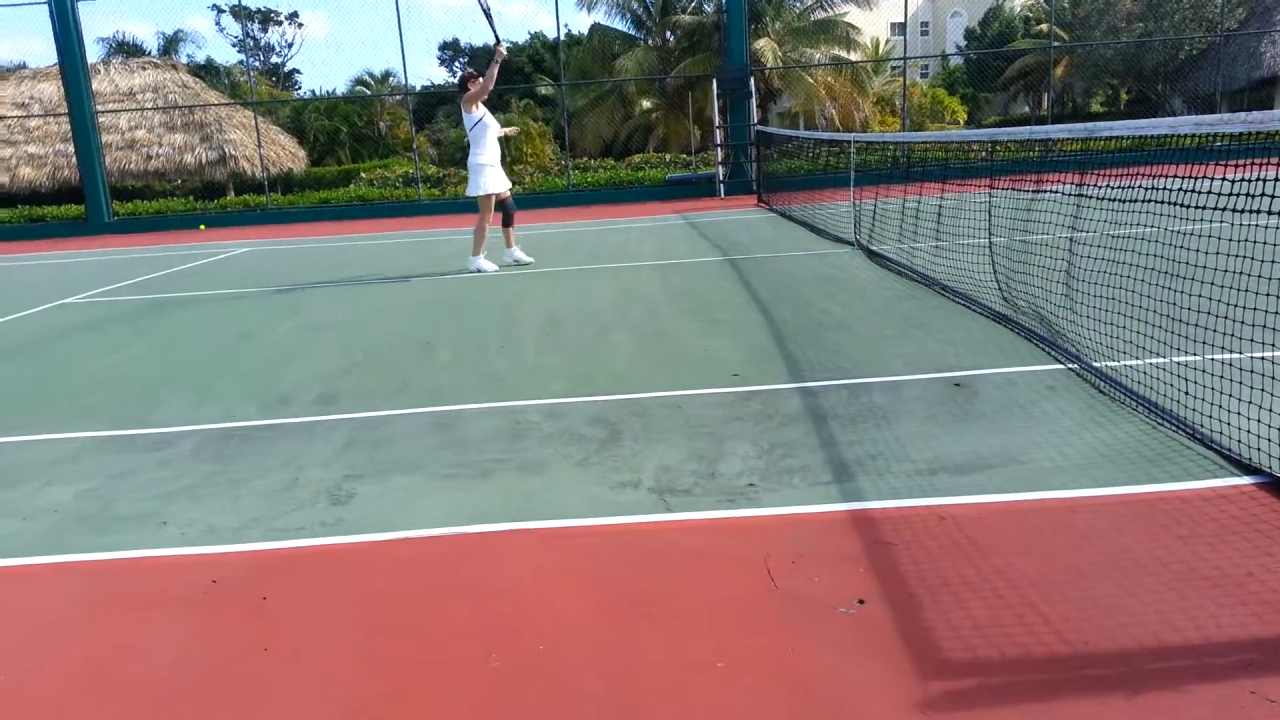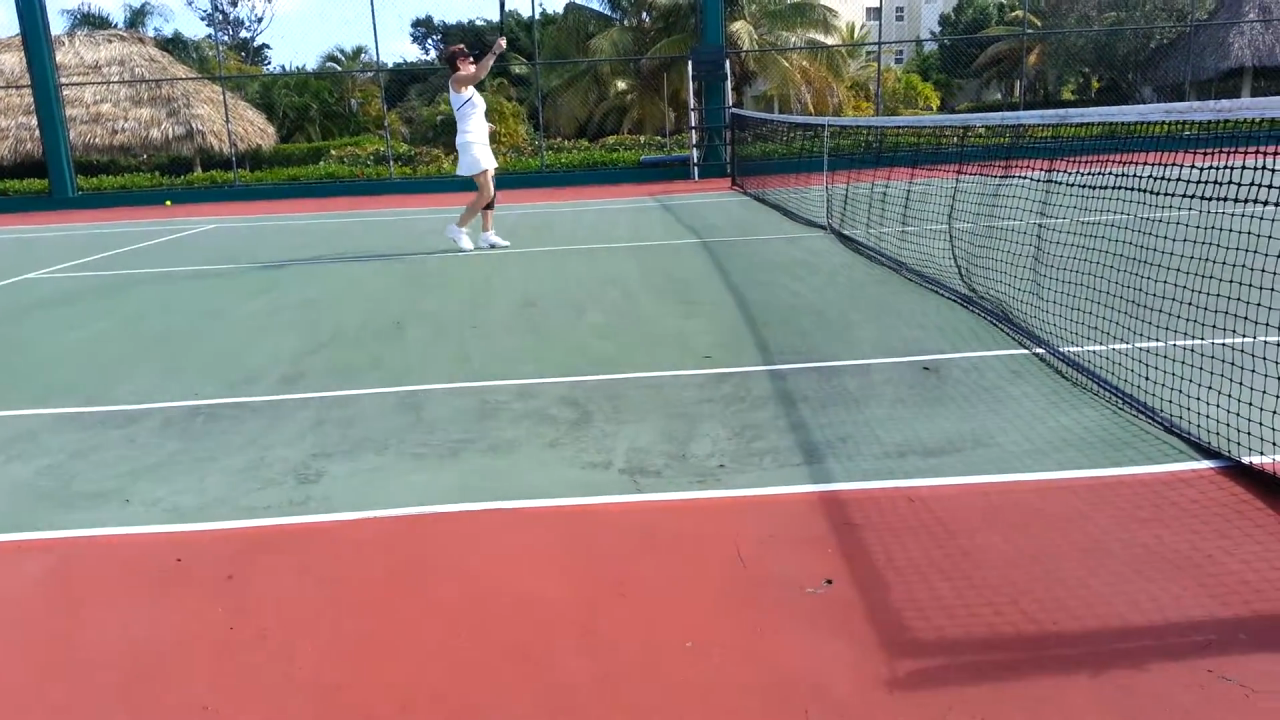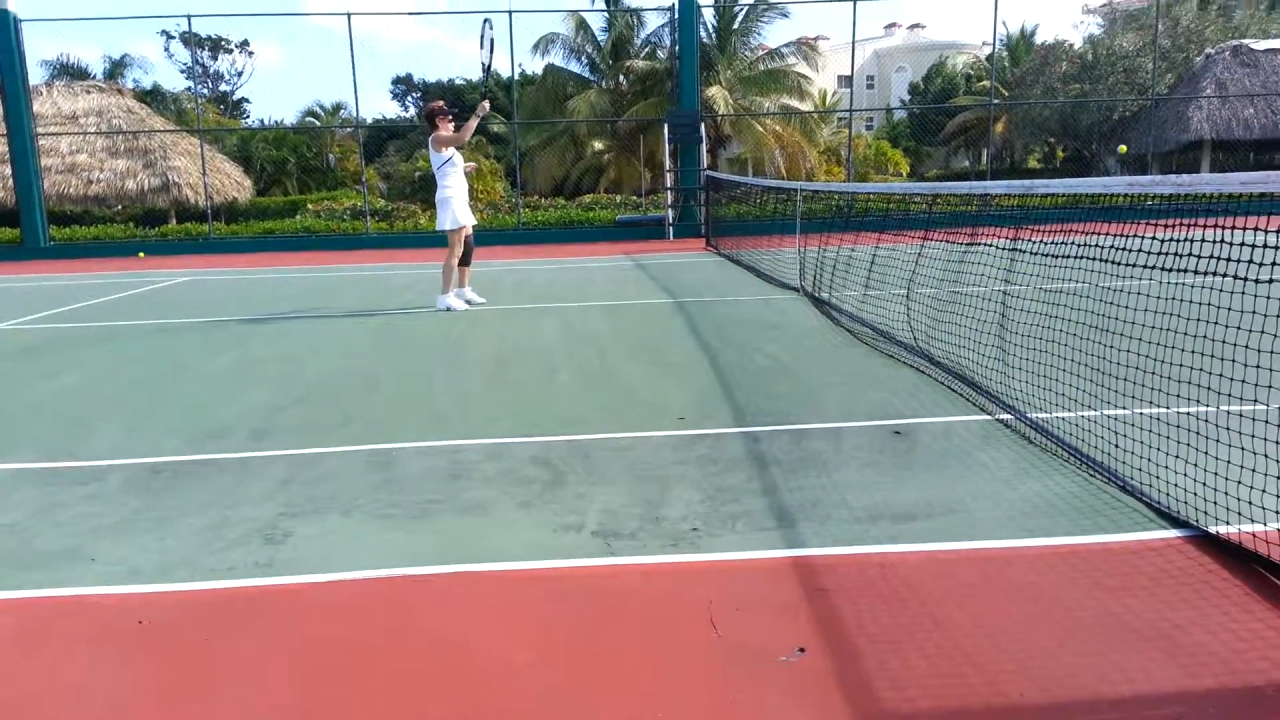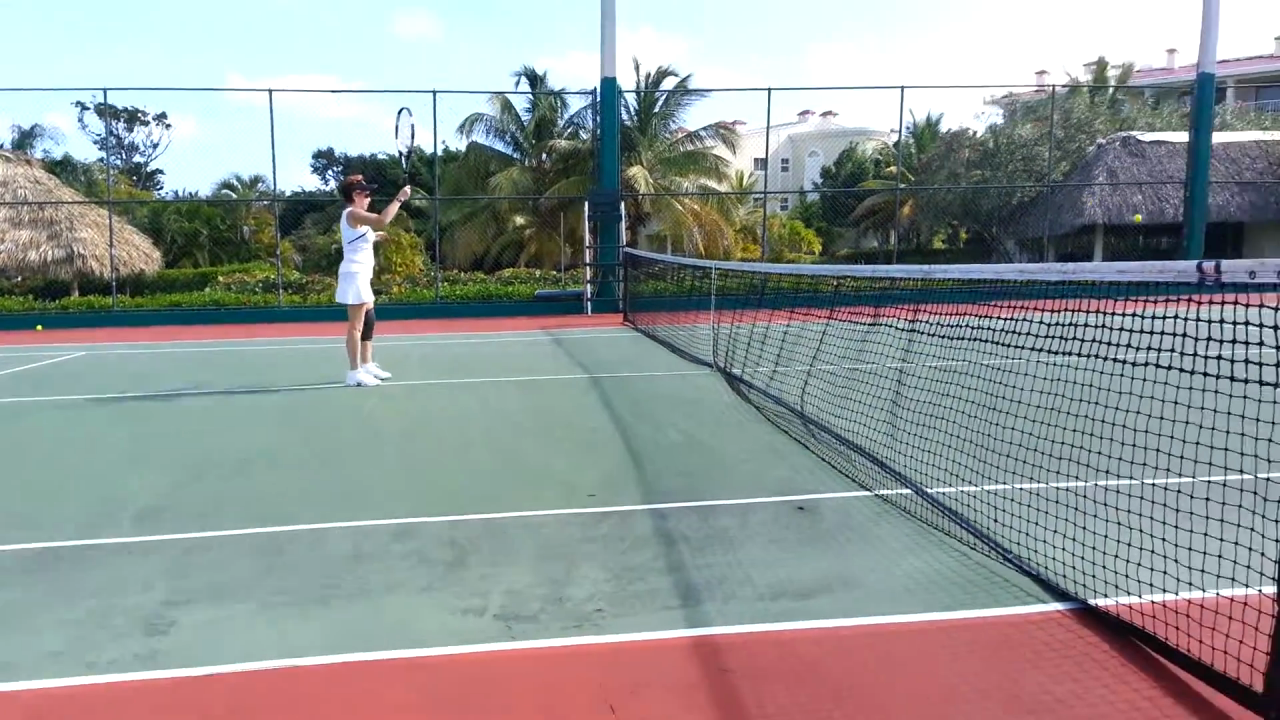
dt=0.4s
person 1, frame 1
left shoulder: (478, 108)
right shoulder: (468, 100)
right elbow: (487, 88)
left wrist: (504, 131)
right wrist: (496, 60)
left hip: (492, 165)
right hip: (482, 166)
left knee: (509, 208)
right knee: (486, 215)
left ankle: (511, 251)
right ankle: (476, 259)
person 1, frame 2
left shoulder: (465, 86)
right shoulder: (457, 79)
right elbow: (479, 75)
left wrist: (483, 124)
right wrist: (494, 51)
left hip: (480, 144)
right hip: (471, 144)
left knee: (490, 191)
right knee: (486, 193)
left ankle: (487, 235)
right ankle: (458, 228)
person 1, frame 3
left shoulder: (443, 142)
right shoulder: (437, 138)
right elbow: (462, 137)
left wrist: (462, 168)
right wrist: (478, 114)
left hip: (458, 200)
right hip: (450, 200)
left knee: (467, 247)
right knee: (455, 250)
left ankle: (463, 290)
right ankle: (445, 297)
person 1, frame 4
left shoulder: (353, 215)
right shoulder: (353, 214)
right elbow: (383, 220)
left wrist: (371, 237)
right wrist: (399, 198)
left hip: (359, 275)
right hip: (355, 275)
left knee: (368, 321)
right knee: (356, 325)
left ankle: (367, 365)
right ankle: (355, 373)
